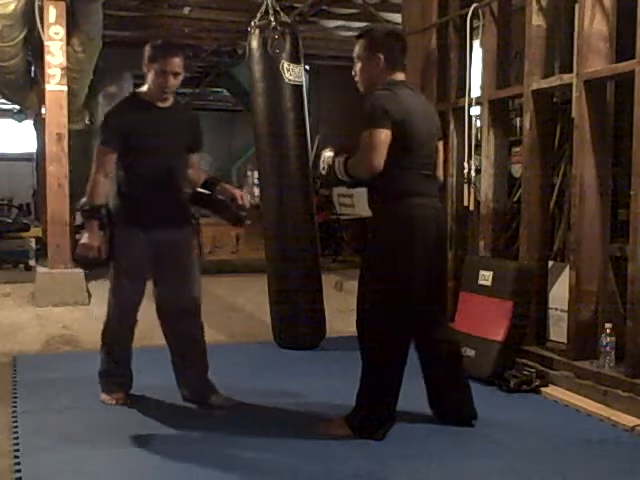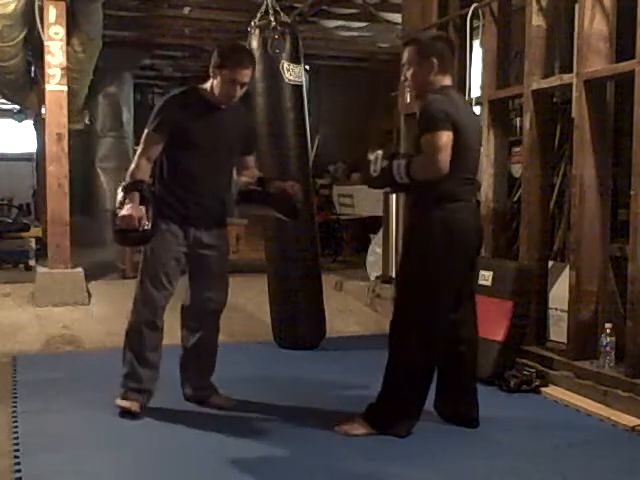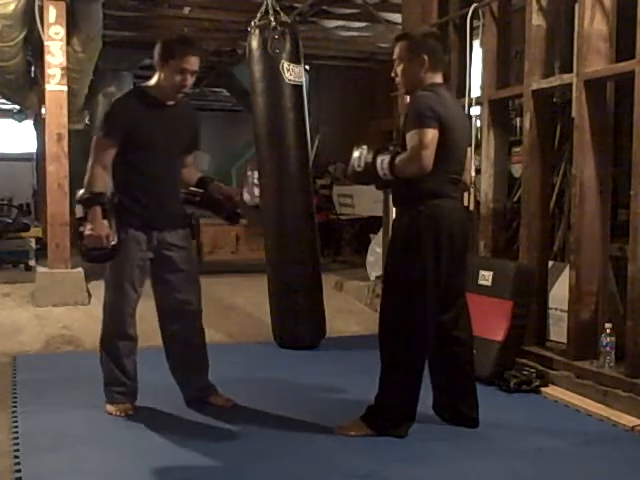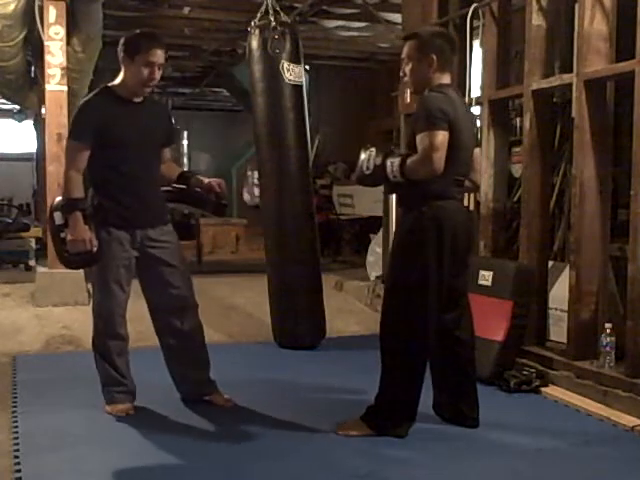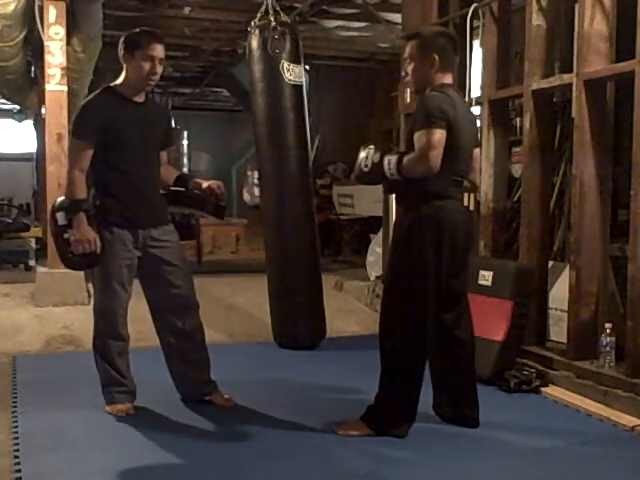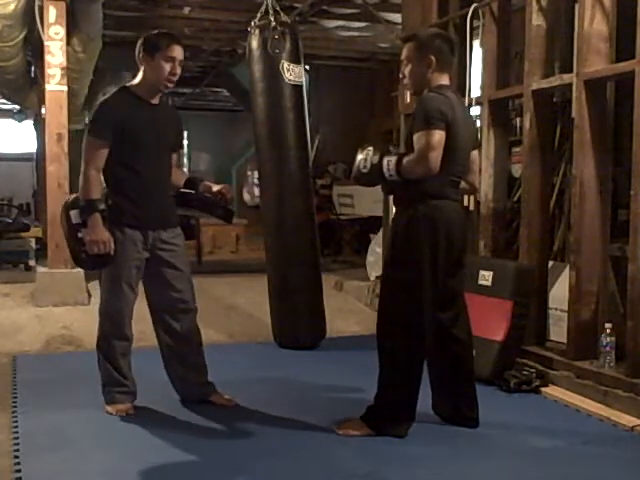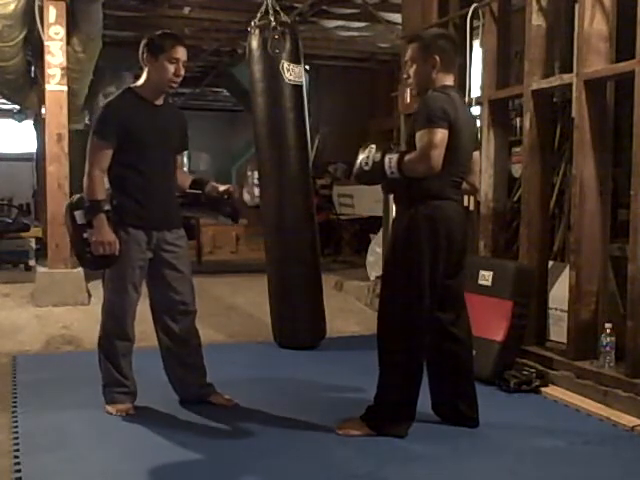
dt=0.7s
person 1, frame 1
left shoulder: (380, 101)
right shoulder: (424, 105)
left elbow: (371, 162)
left wrist: (335, 165)
left hip: (399, 218)
right hip: (430, 213)
left knee: (382, 320)
right knee: (431, 316)
left ankle: (369, 419)
right ankle: (455, 403)
person 1, frame 2
left shoulder: (435, 106)
right shoulder: (465, 109)
left elbow: (437, 164)
left wrist: (392, 170)
right wrist: (404, 171)
left hip: (438, 221)
right hip: (464, 218)
left knee: (416, 321)
right knee: (457, 316)
left ankle: (389, 416)
right ankle: (460, 406)
person 1, frame 3
left shoulder: (423, 102)
right shoulder: (456, 108)
left elbow: (420, 160)
left wrist: (376, 165)
left hip: (424, 218)
right hip: (452, 215)
left knee: (404, 319)
right knee: (449, 314)
left ankle: (389, 416)
right ankle: (459, 406)
person 1, frame 4
left shoulder: (432, 103)
right shoulder: (462, 108)
left elbow: (431, 162)
left wrist: (384, 168)
left hip: (429, 219)
right hip: (455, 216)
left knee: (406, 319)
right knee: (451, 315)
left ankle: (388, 416)
right ankle: (460, 406)
person 1, frame 5
left shoulder: (432, 103)
right shoulder: (464, 109)
left elbow: (426, 161)
left wrist: (383, 166)
left hip: (427, 218)
right hip: (454, 215)
left knee: (405, 318)
right knee: (451, 314)
left ankle: (389, 416)
right ankle: (459, 405)
person 1, frame 6
left shoulder: (430, 103)
right shoulder: (461, 109)
left elbow: (426, 161)
left wrist: (382, 167)
left hip: (424, 218)
right hip: (450, 215)
left knee: (402, 318)
right knee: (448, 313)
left ankle: (388, 416)
right ankle: (460, 406)
person 1, frame 7
left shoulder: (434, 103)
right shoulder: (463, 109)
left elbow: (429, 160)
left wrist: (383, 164)
left hip: (425, 218)
right hip: (451, 216)
left knee: (402, 317)
right knee: (447, 314)
left ankle: (387, 416)
right ankle: (459, 406)
person 2, frame 1
left shoulder: (187, 119)
right shoulder: (122, 115)
right elbow: (102, 173)
left wrist: (219, 186)
right wrist: (92, 225)
left hip: (177, 227)
right hip: (132, 228)
left knee: (185, 307)
right knee: (122, 308)
left ankle: (197, 386)
right ankle: (115, 383)
person 2, frame 2
left shoulder: (242, 120)
right shoulder: (177, 107)
left elbow: (246, 171)
right elbow: (145, 157)
left wrist: (272, 185)
right wrist: (133, 199)
left hip: (213, 227)
right hip: (169, 222)
left knee: (208, 306)
right knee: (150, 303)
left ankle: (198, 385)
right ankle: (135, 388)
person 2, frame 3
left shoulder: (187, 116)
right shoulder: (127, 108)
right elbow: (100, 166)
left wrist: (210, 187)
right wrist: (96, 217)
left hip: (174, 227)
right hip: (131, 227)
left knee: (185, 308)
right knee: (120, 310)
left ankle: (198, 387)
right ankle: (120, 392)
person 2, frame 4
left shoulder: (159, 113)
right shoulder: (95, 108)
right elbow: (74, 169)
left wrist: (194, 180)
right wrist: (76, 220)
left hip: (157, 225)
right hip: (111, 228)
left knee: (180, 305)
right knee: (110, 312)
left ankle: (198, 385)
right ankle: (118, 393)
person 2, frame 5
left shoulder: (159, 114)
right shoulder: (98, 108)
right elbow: (77, 170)
left wrist: (193, 183)
right wrist: (79, 220)
left hip: (158, 226)
right hip: (113, 228)
left knee: (181, 306)
right knee: (111, 313)
left ankle: (198, 385)
right ankle: (118, 393)
person 2, frame 6
left shoulder: (171, 116)
right shoulder: (114, 108)
right elbow: (92, 170)
left wrist: (200, 185)
right wrist: (94, 220)
left hip: (166, 228)
right hip: (124, 228)
left knee: (181, 309)
right knee: (117, 312)
left ankle: (197, 386)
right ankle: (118, 392)
person 2, frame 7
left shoulder: (176, 118)
right shoulder: (118, 110)
right elbow: (96, 171)
left wrist: (205, 186)
right wrist: (99, 221)
left hip: (170, 228)
right hip: (128, 228)
left knee: (180, 310)
right knee: (119, 313)
left ankle: (195, 387)
right ankle: (118, 392)
